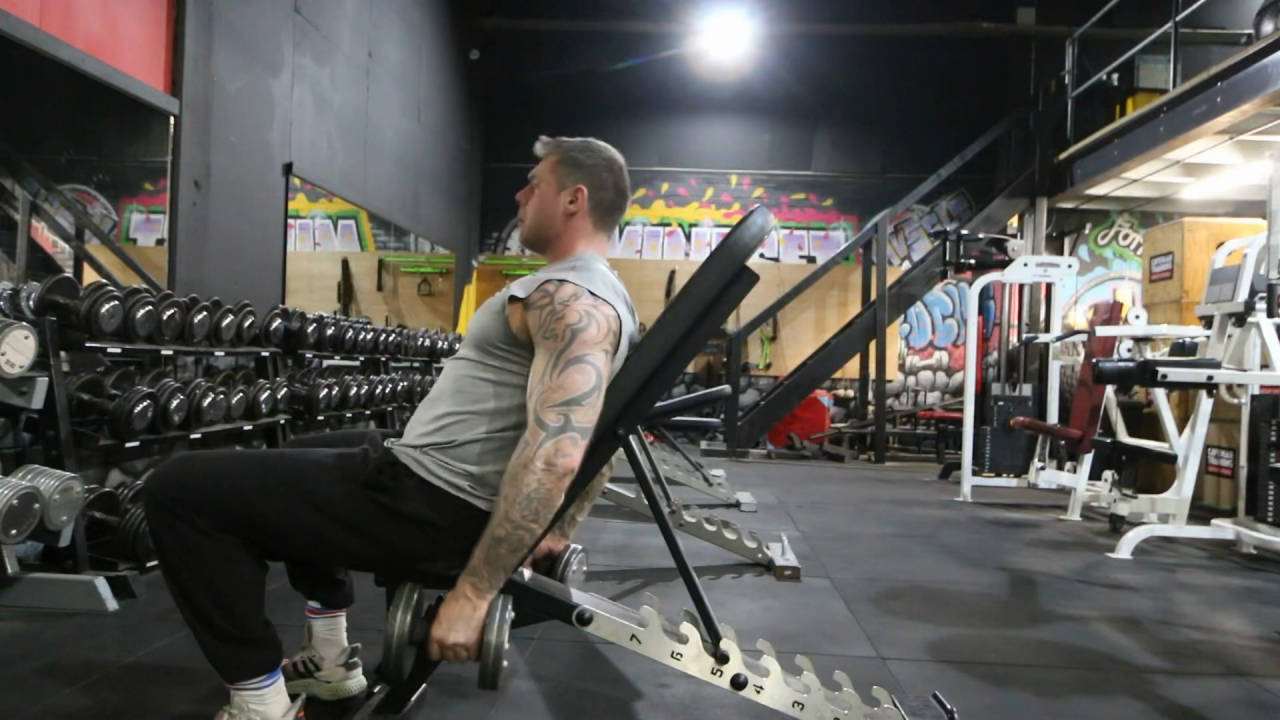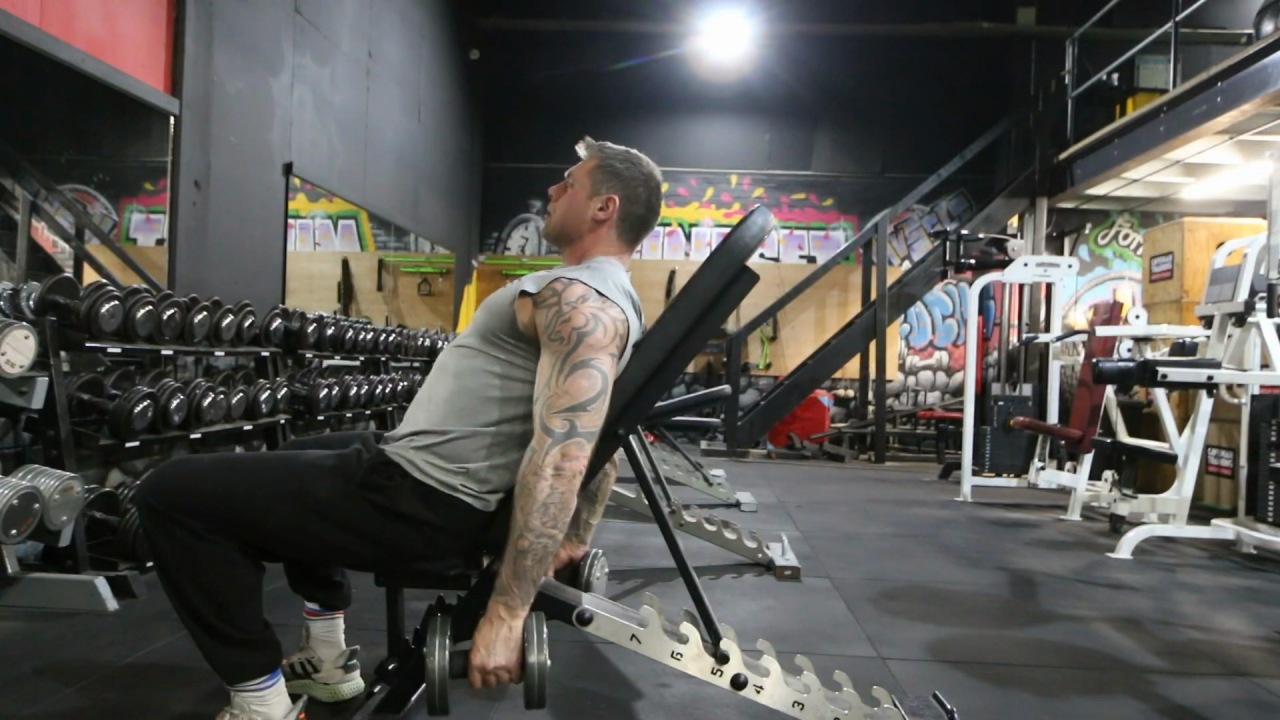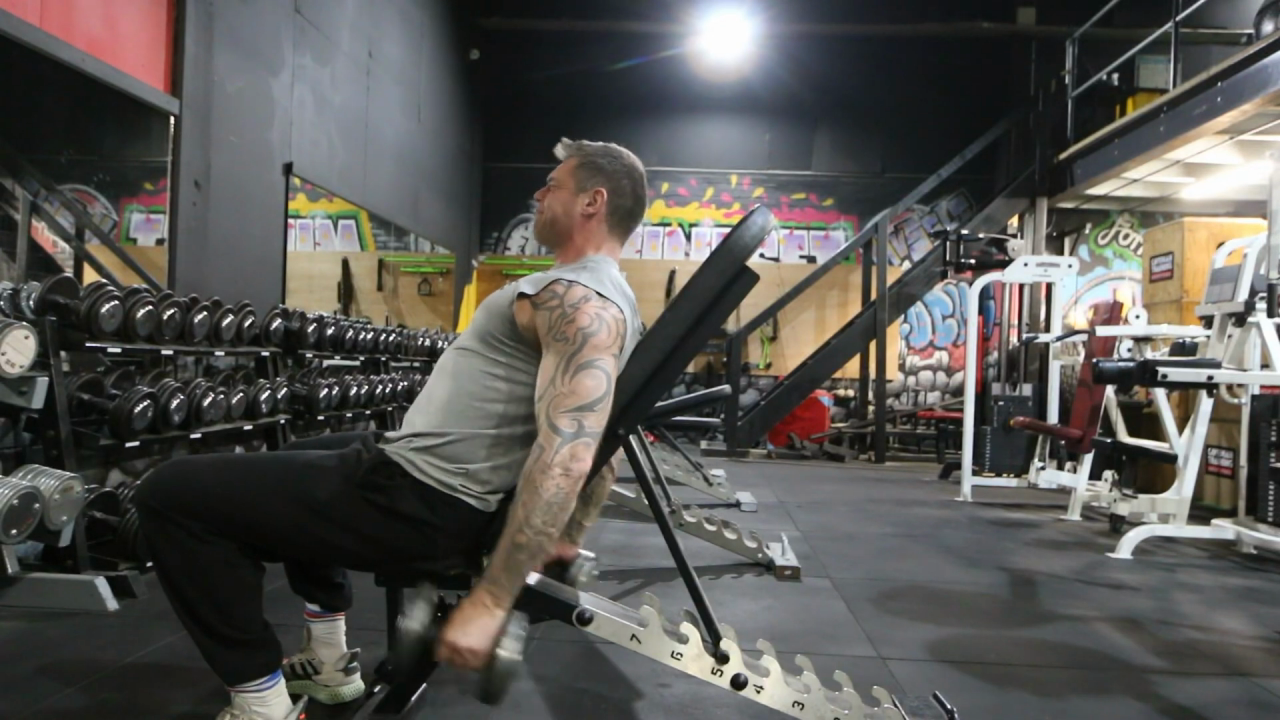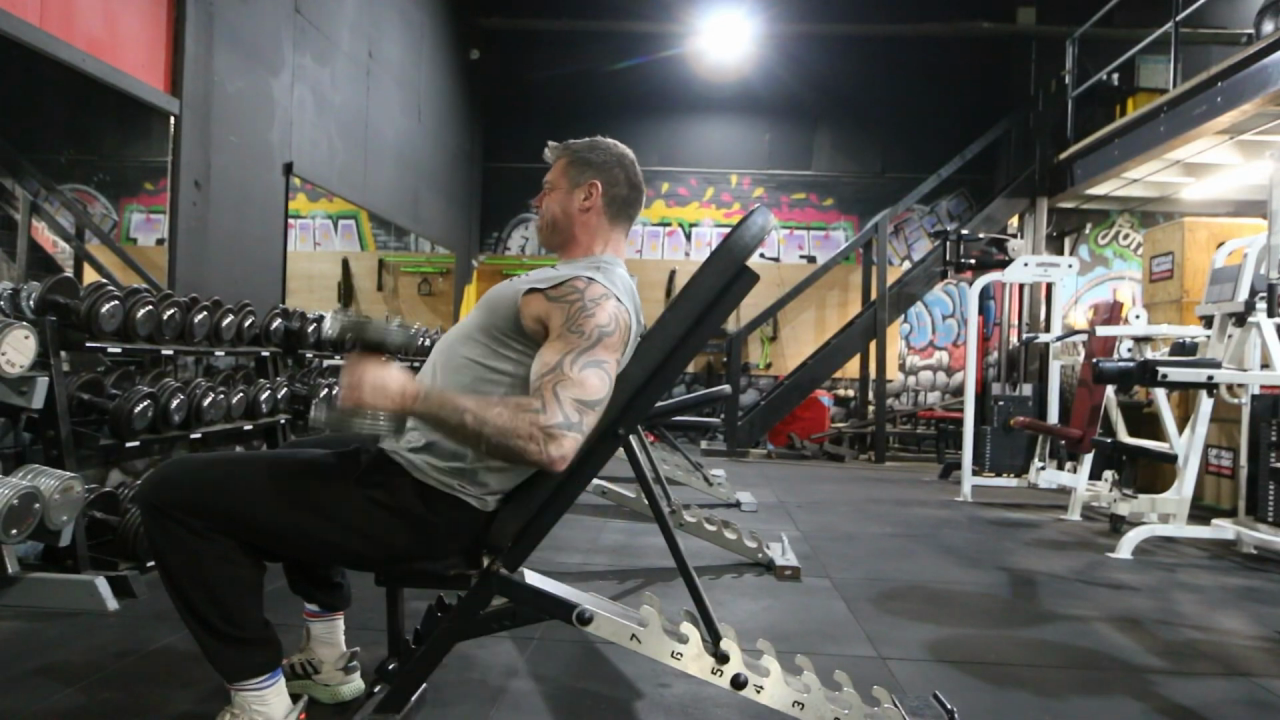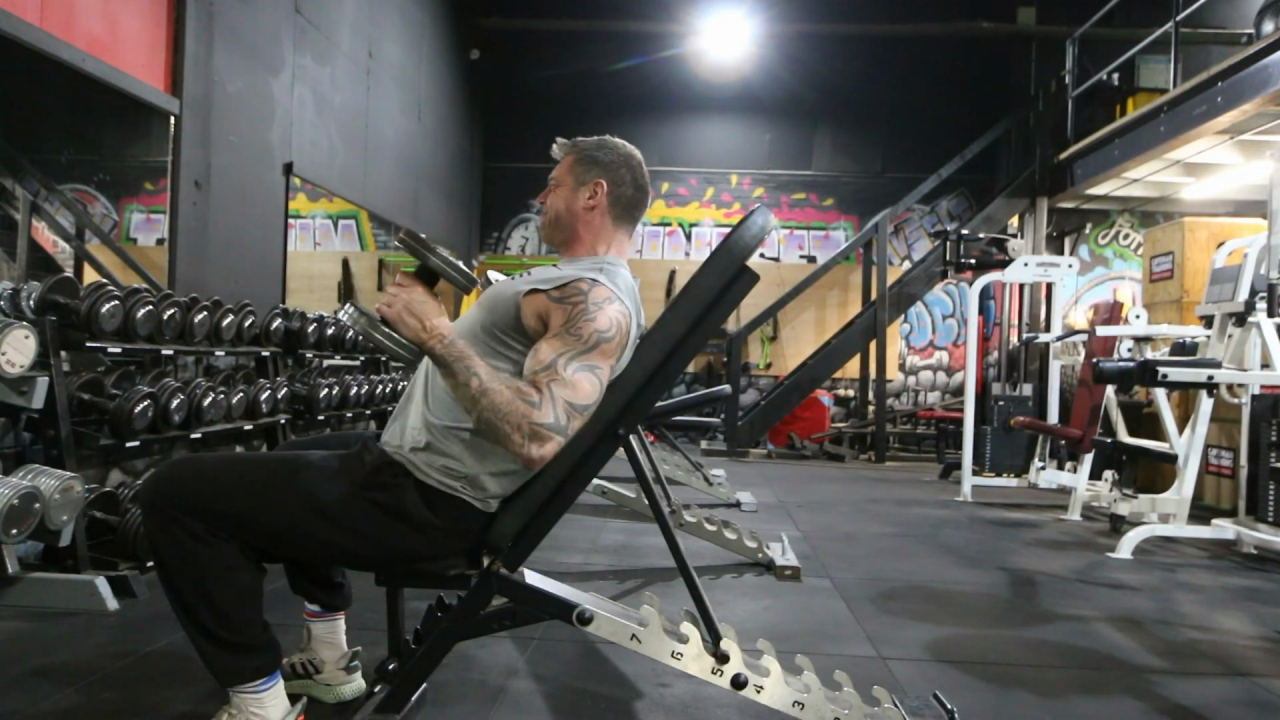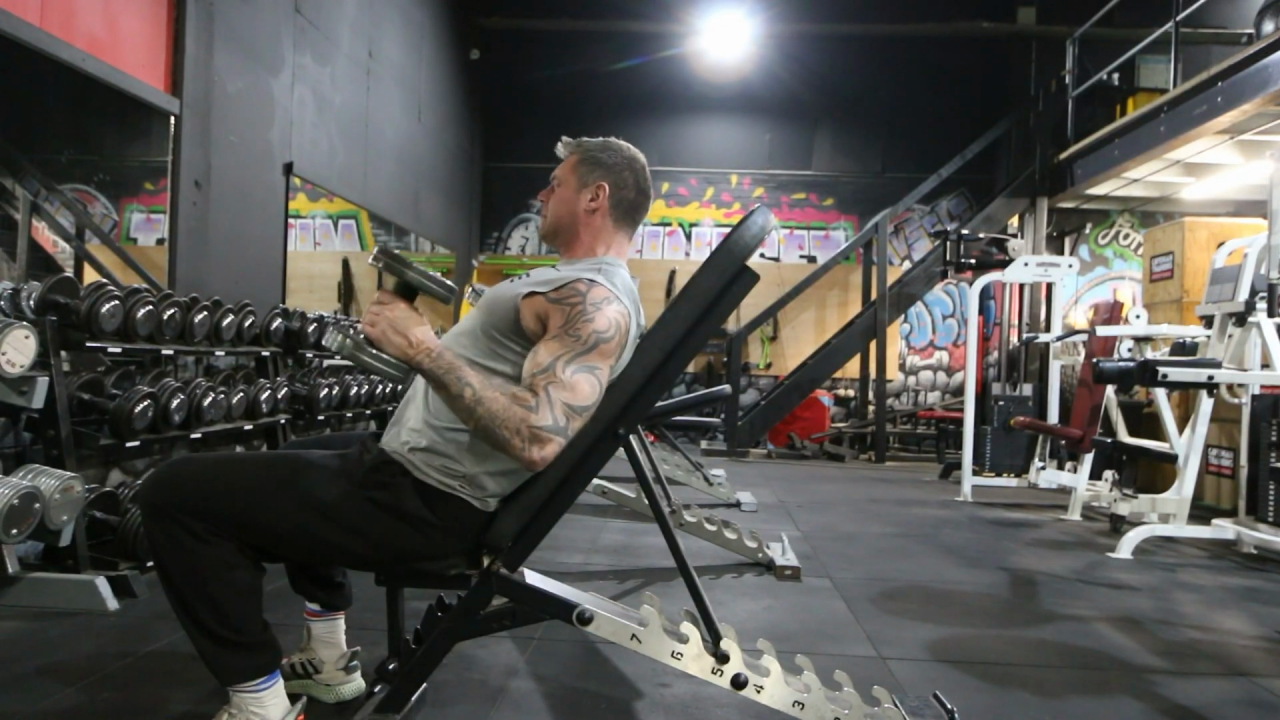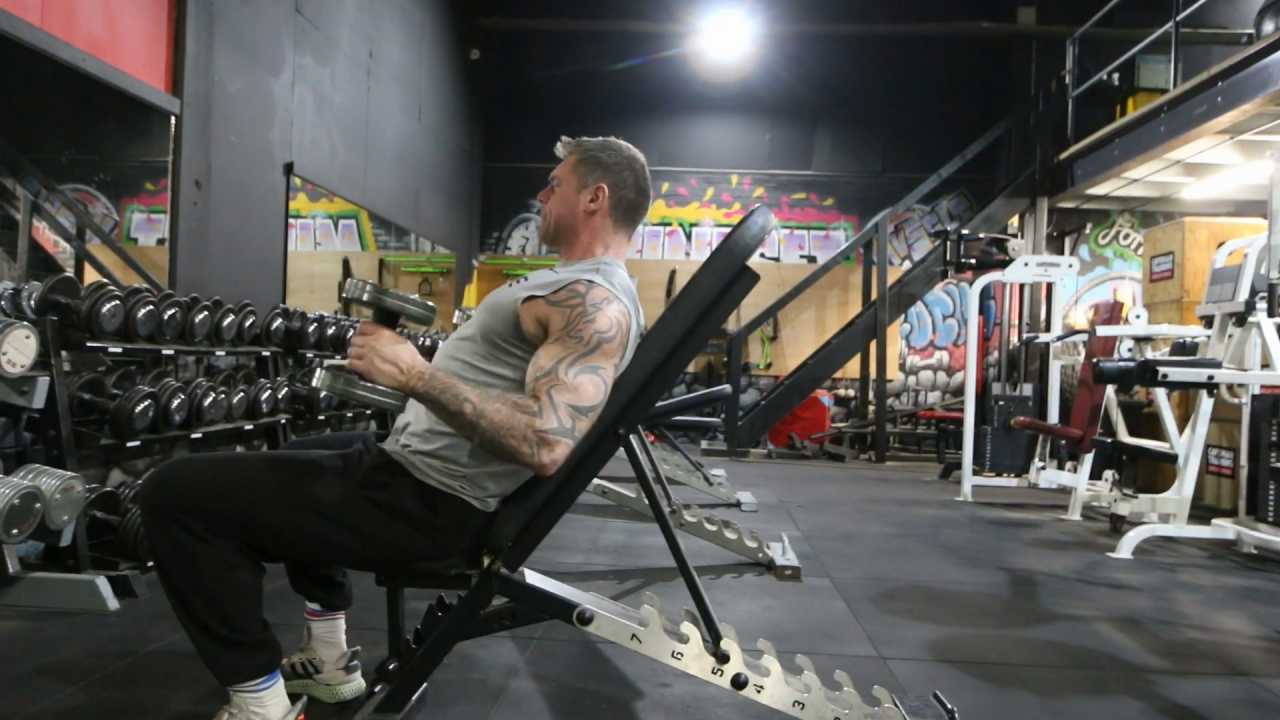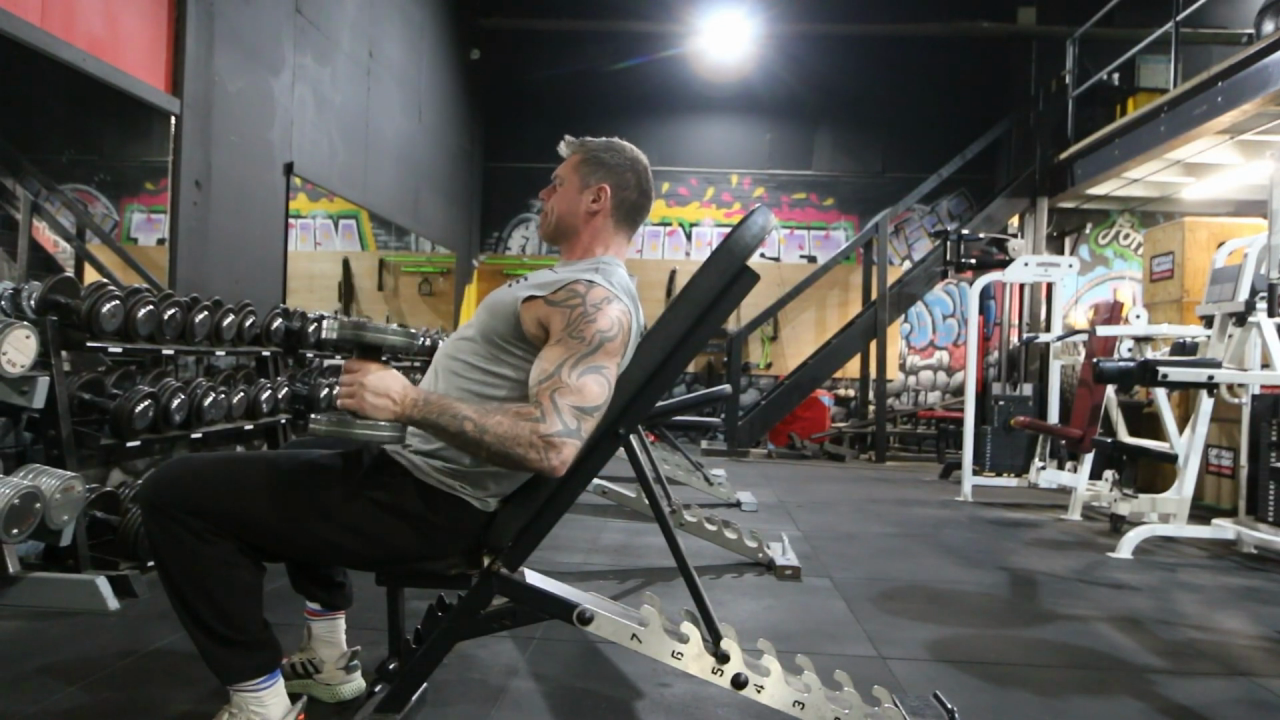
dt=0.5s
person 1, frame 1
left shoulder: (572, 300)
right shoulder: (594, 297)
left elbow: (555, 453)
right elbow: (586, 440)
left wrist: (473, 594)
right wrist: (559, 533)
left hip: (429, 503)
right hip: (435, 482)
left knee: (179, 489)
right knee: (297, 459)
right ankle: (329, 659)
person 1, frame 2
left shoulder: (580, 300)
right shoulder: (602, 300)
left elbow: (561, 455)
right elbow: (592, 443)
left wrist: (505, 613)
right wrist: (576, 540)
left hip: (420, 498)
right hip: (435, 482)
left knee: (172, 493)
right knee: (297, 458)
right ankle: (328, 660)
person 1, frame 3
left shoulder: (579, 301)
right shoulder: (597, 297)
left elbow: (566, 458)
right elbow: (589, 443)
left wrist: (488, 598)
right wrist: (571, 535)
left hip: (422, 499)
right hip: (431, 479)
left knee: (171, 494)
right knee: (295, 460)
right ankle: (327, 661)
person 1, frame 4
left shoulder: (593, 300)
right shoulder: (587, 287)
left elbow: (552, 438)
left wrist: (407, 394)
right wrist: (414, 392)
left hip: (427, 496)
right hip: (435, 480)
left knee: (175, 492)
right knee: (294, 463)
right ankle: (327, 661)
person 1, frame 5
left shoulder: (596, 302)
right shoulder: (587, 285)
left elbow: (536, 437)
left wrist: (435, 333)
right wrist: (436, 329)
left hip: (427, 499)
right hip: (426, 471)
left knee: (176, 492)
right knee: (296, 457)
right ankle: (328, 661)
person 1, frame 6
left shoulder: (595, 302)
right shoulder: (585, 286)
left elbow: (536, 437)
left wrist: (423, 347)
left hip: (427, 498)
right hip: (424, 472)
left knee: (176, 493)
right knee: (297, 459)
right ankle: (328, 661)
person 1, frame 7
left shoulder: (595, 305)
right shoulder: (584, 285)
left elbow: (545, 442)
left wrist: (414, 374)
left hip: (429, 500)
right hip: (423, 466)
left knee: (176, 493)
right knee: (298, 459)
right ankle: (329, 661)
person 1, frame 8
left shoulder: (594, 304)
right shoulder: (583, 286)
left elbow: (551, 444)
left wrist: (408, 401)
left hip: (429, 499)
right hip: (423, 469)
left knee: (176, 493)
right knee: (296, 462)
right ankle: (328, 660)
